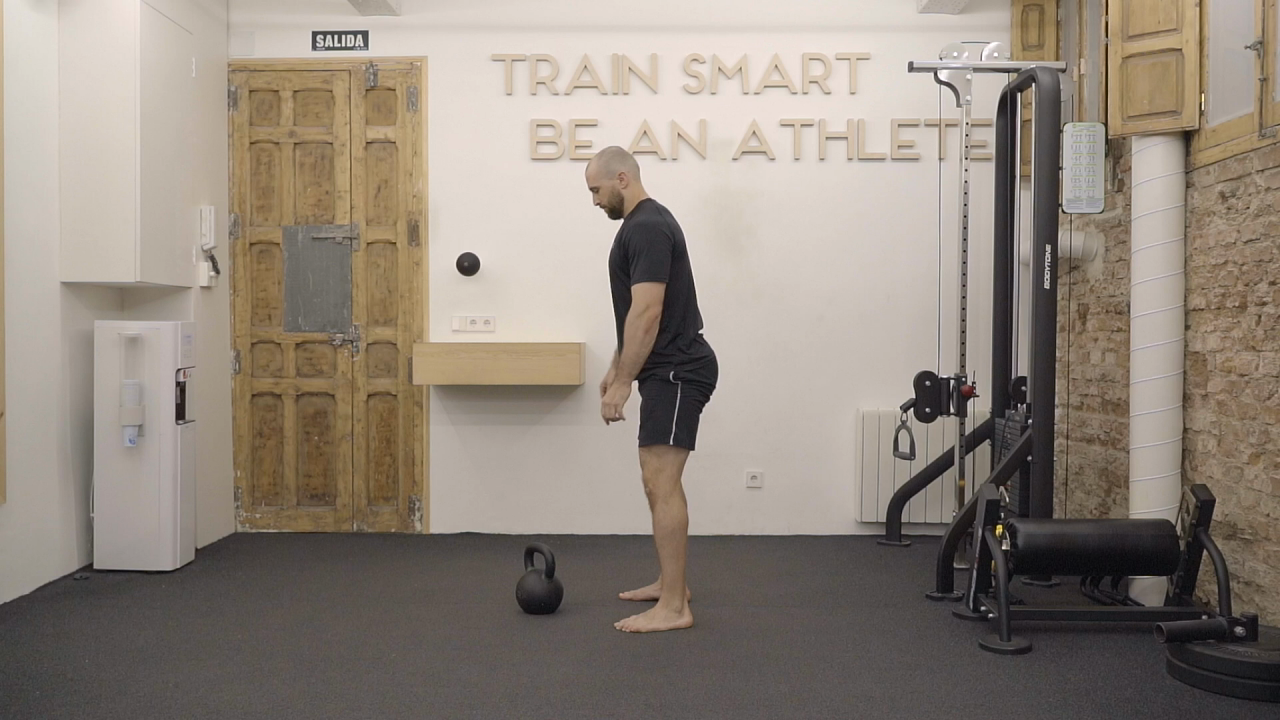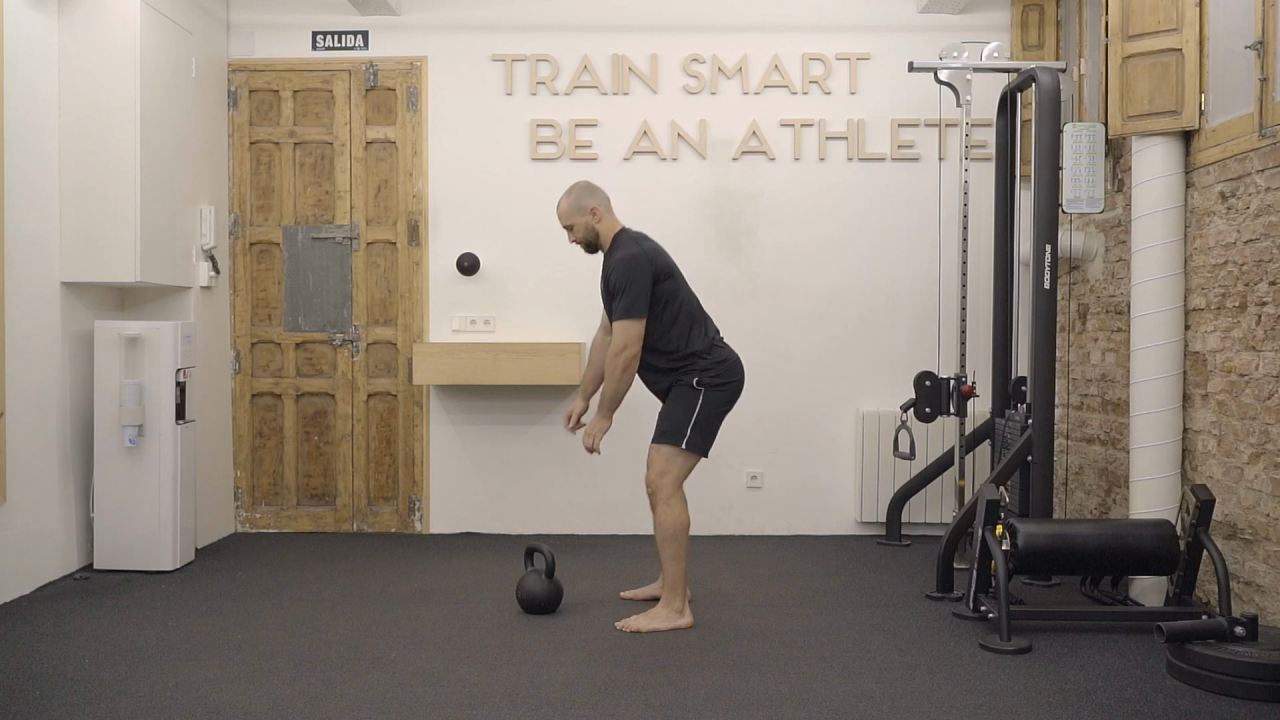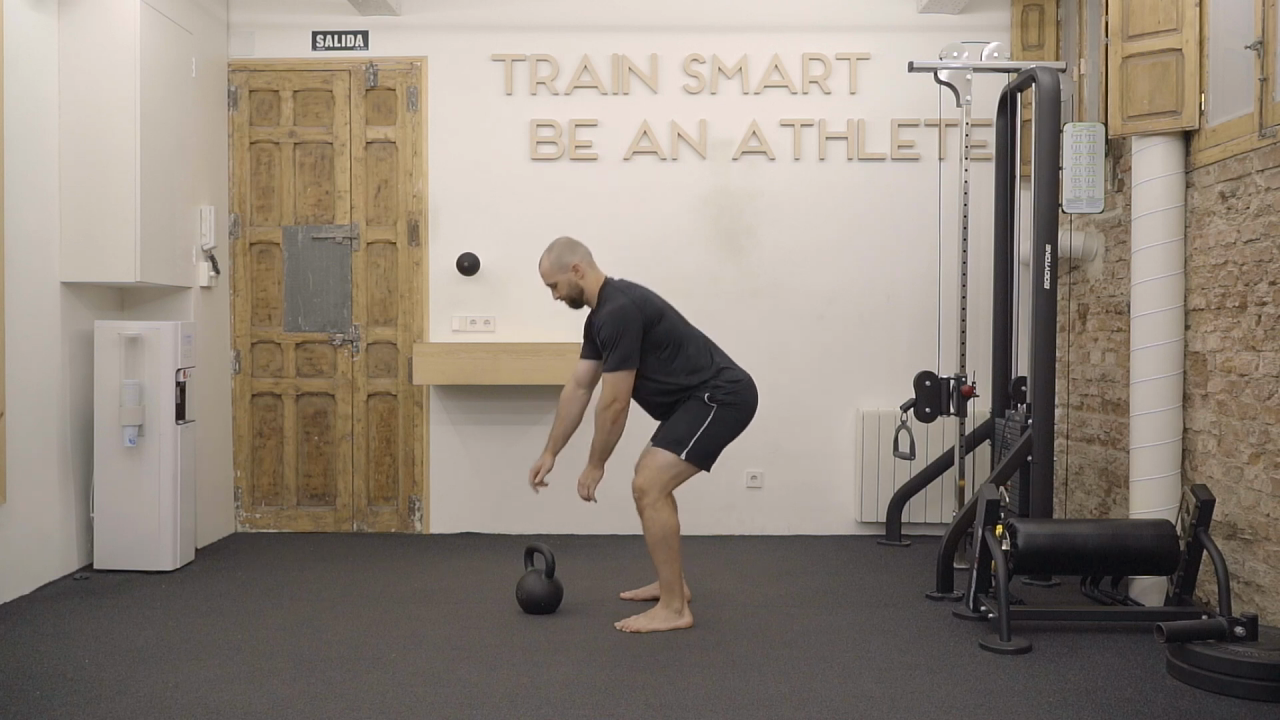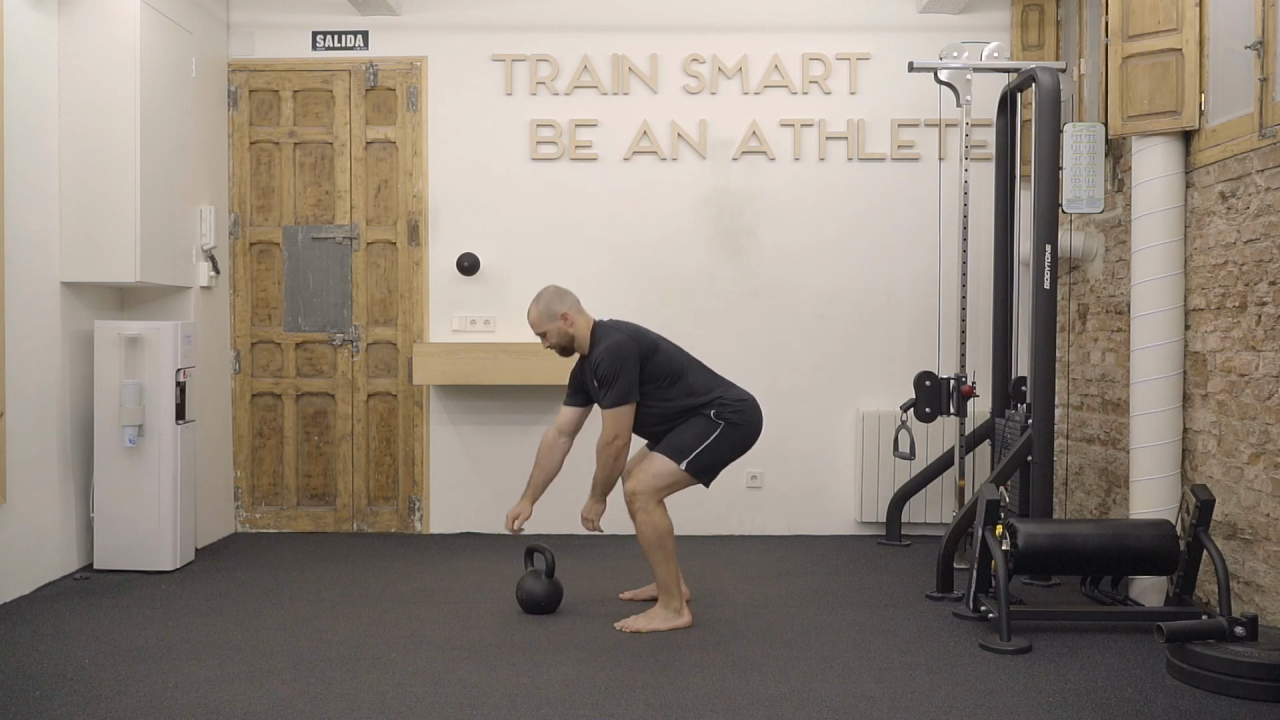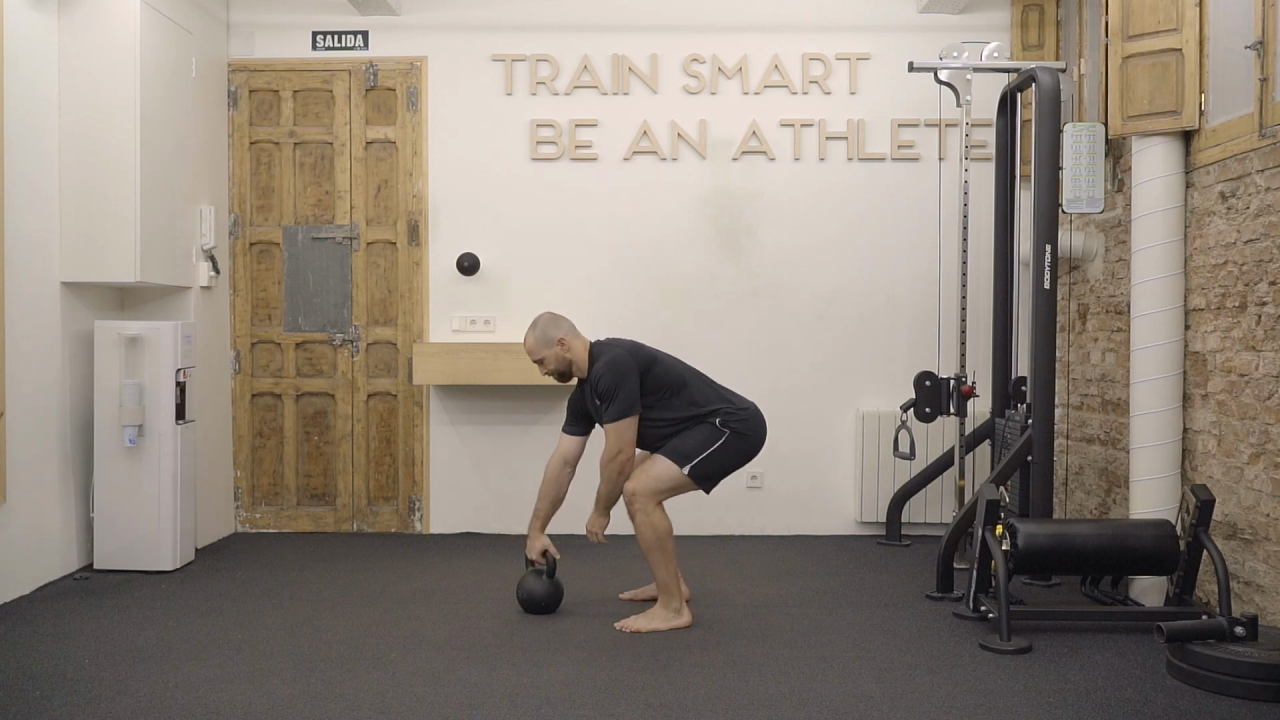
dt=0.2s
person 1, frame 1
left shoulder: (647, 228)
right shoulder: (645, 224)
left elbow: (647, 313)
left wrist: (621, 385)
right wrist: (616, 372)
left hip: (677, 372)
right hip: (674, 369)
left knee: (660, 484)
right knee: (660, 481)
left ankle: (674, 607)
right ankle: (671, 582)
person 1, frame 2
left shoulder: (629, 260)
right shoulder: (623, 258)
left elbow: (625, 350)
right elbow: (606, 338)
left wrist: (603, 417)
right wrist: (582, 398)
left hip: (707, 377)
right hip: (698, 375)
left knee: (661, 483)
right knee: (662, 479)
left ankle: (674, 607)
right ankle: (672, 582)
person 1, frame 3
left shoulder: (619, 313)
right shoulder: (602, 316)
left elbow: (613, 403)
right elbow: (577, 388)
left wrist: (593, 467)
right wrist: (548, 455)
left hip: (724, 397)
right hip: (709, 397)
left knee: (648, 485)
right knee: (650, 479)
left ankle: (673, 608)
right ankle: (672, 584)
person 1, frame 4
left shoulder: (614, 351)
right shoulder: (587, 367)
left elbow: (616, 440)
right elbow: (558, 436)
left wrist: (596, 499)
right wrist: (527, 500)
left hip: (729, 418)
right hip: (715, 417)
left knee: (640, 490)
right knee: (636, 480)
left ankle: (673, 608)
right ankle: (672, 583)
person 1, frame 5
left shoulder: (614, 366)
right shoulder: (585, 391)
left elbow: (620, 454)
right elbow: (562, 463)
left wrist: (600, 513)
right wrist: (536, 530)
left hip: (732, 427)
right hip: (715, 426)
left knee: (639, 493)
right knee: (635, 483)
left ankle: (672, 607)
right ankle: (671, 584)
